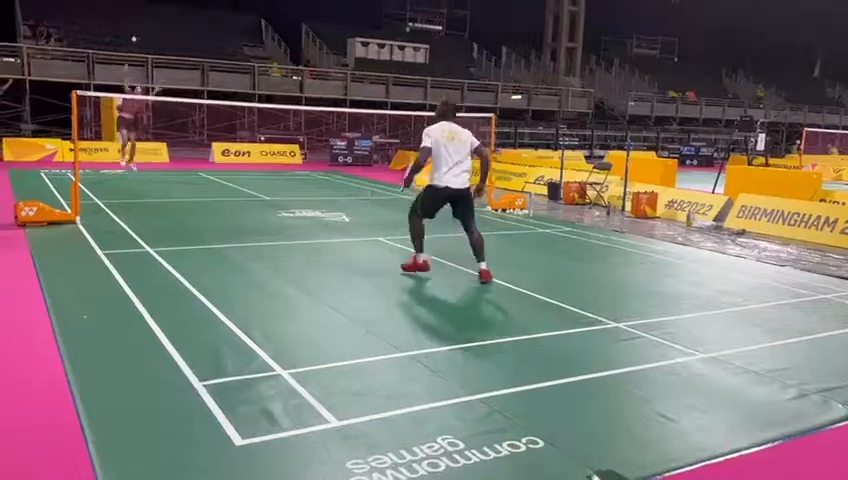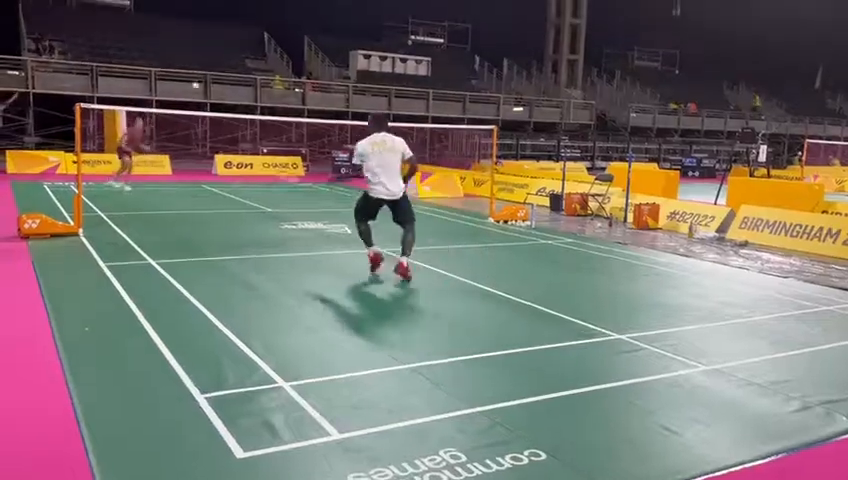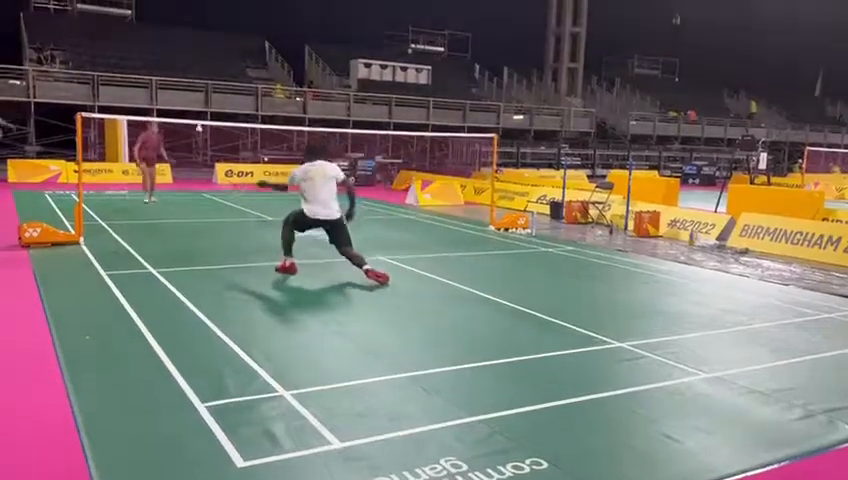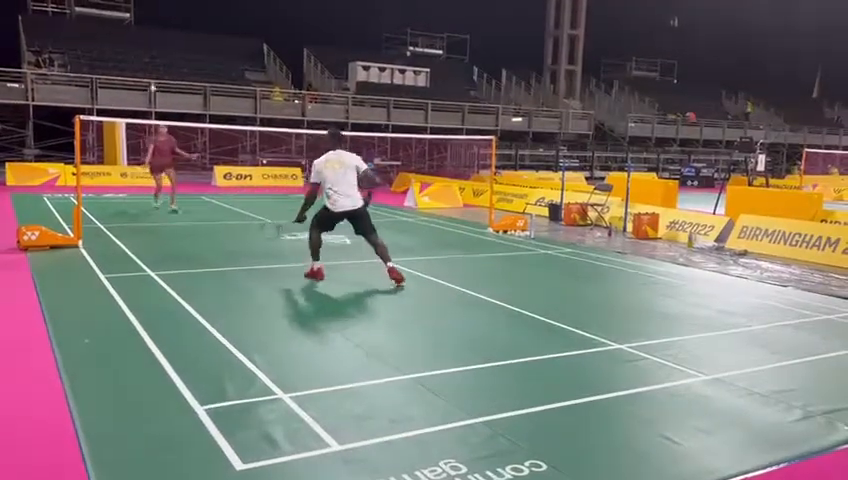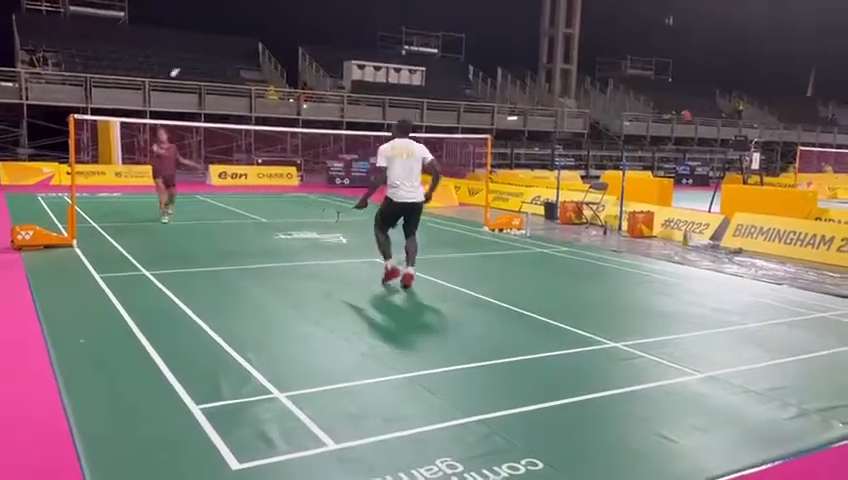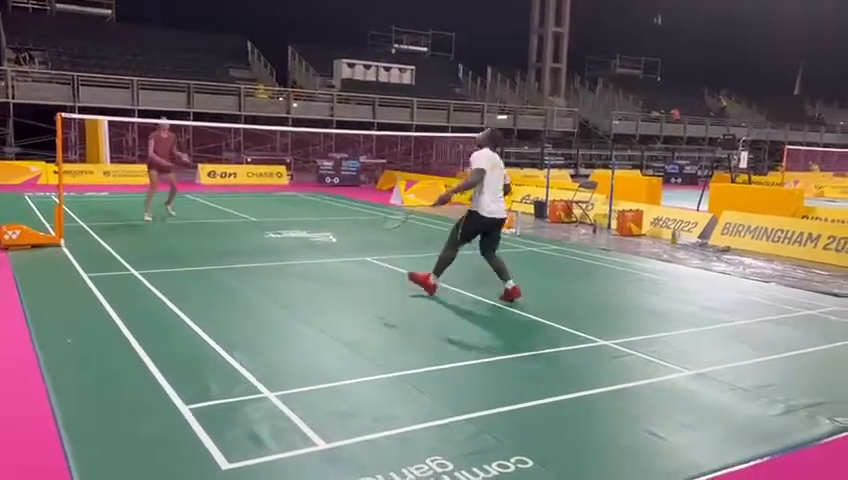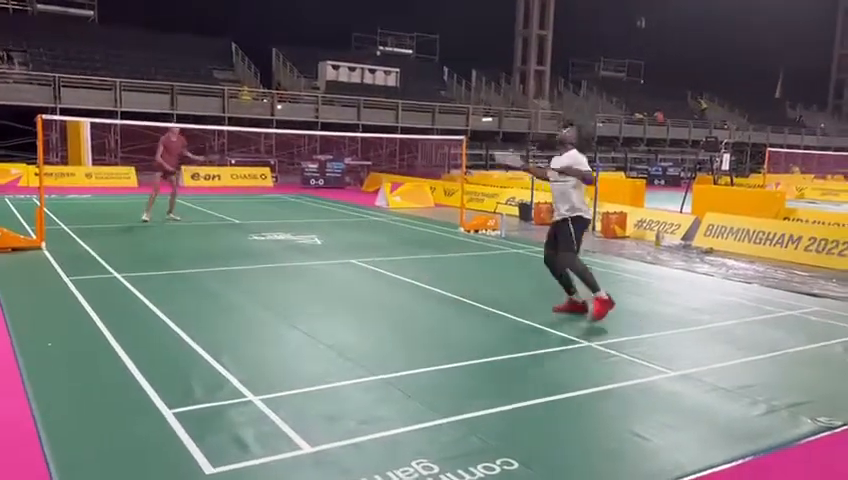
dt=0.4s
person 1, frame 1
left shoulder: (432, 131)
right shoulder: (465, 133)
left elbow: (421, 159)
right elbow: (485, 156)
left wrist: (409, 177)
right wrist: (481, 183)
left hip: (440, 185)
right hip: (463, 187)
left knee: (415, 216)
right knee: (470, 227)
left ankle: (419, 260)
right ankle: (483, 268)
person 1, frame 2
left shoulder: (362, 144)
right shoulder: (399, 142)
right elbow: (414, 166)
right wrist: (403, 181)
left hip: (374, 192)
right hip: (397, 192)
left knee: (360, 219)
right knee: (409, 226)
left ankle: (373, 252)
right ankle: (404, 262)
person 1, frame 3
left shoulder: (298, 172)
right shoulder: (332, 168)
left elbow: (284, 187)
right elbow: (350, 186)
left wrist: (268, 184)
right wrist: (352, 208)
left hip: (310, 215)
right hip: (333, 216)
left knee: (288, 224)
right knee: (347, 250)
left ankle: (288, 263)
right ankle: (368, 269)
person 1, frame 4
left shoulder: (319, 163)
right shoulder: (353, 157)
left elbow: (313, 192)
right elbow: (372, 179)
left wrist: (302, 212)
right wrist: (367, 199)
left hip: (334, 207)
right hip: (356, 205)
left knee: (315, 229)
right knee: (373, 238)
left ankle: (316, 267)
right ankle: (391, 267)
person 1, frame 5
left shoulder: (385, 148)
right shoulder: (420, 148)
left elbow: (378, 178)
right elbow: (437, 170)
left wrist: (364, 199)
right wrist: (430, 192)
left hip: (395, 198)
right hip: (416, 199)
left knee: (380, 229)
right knee: (410, 236)
left ankle: (390, 266)
right ankle: (409, 272)
person 1, frame 6
left shoulder: (481, 155)
right shoulder: (496, 161)
left elbow: (476, 178)
right elbow: (506, 188)
left wrist: (451, 192)
left hip: (482, 212)
right hip: (500, 214)
left knee: (453, 243)
right knee: (489, 253)
left ankle: (431, 280)
right ankle: (511, 287)
person 1, frame 7
left shoulder: (574, 158)
right shoulder: (556, 159)
left elbow: (590, 180)
right elbow: (550, 176)
left wrist: (572, 171)
right wrist: (526, 168)
left hip: (574, 216)
right hip: (562, 217)
left knee: (568, 259)
right knee: (550, 259)
left ankle: (602, 299)
right ankle: (575, 300)
